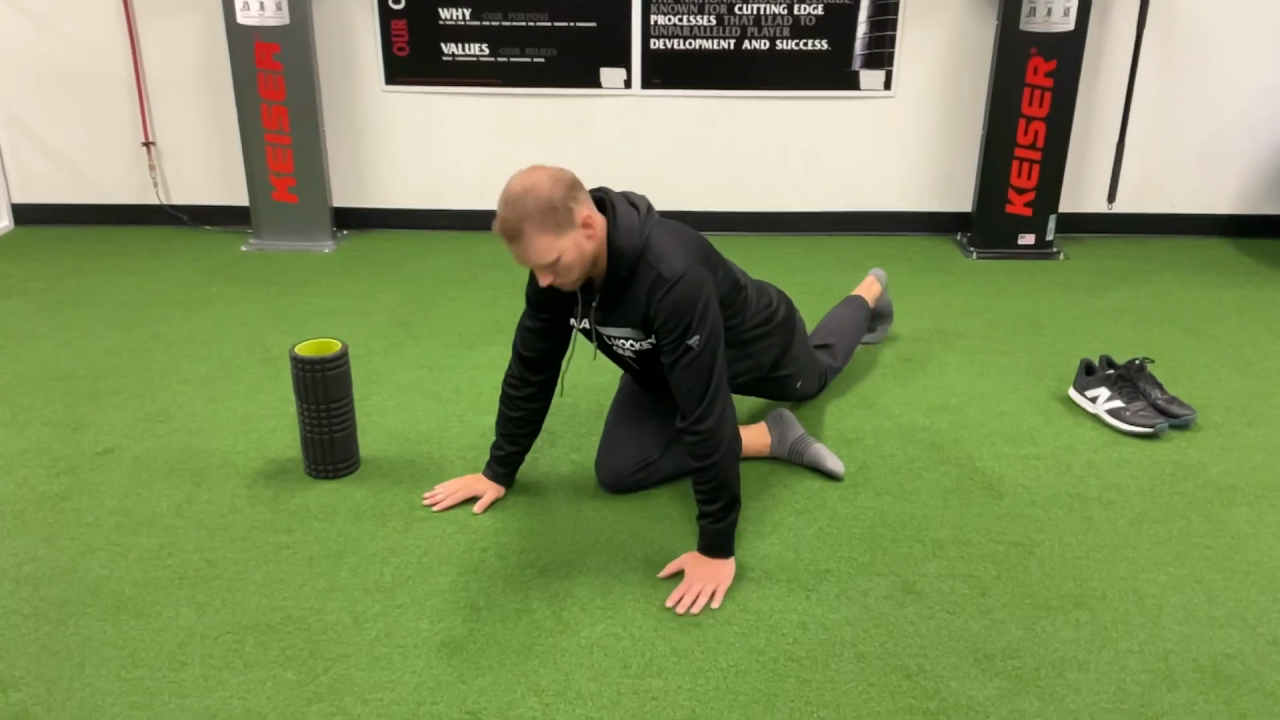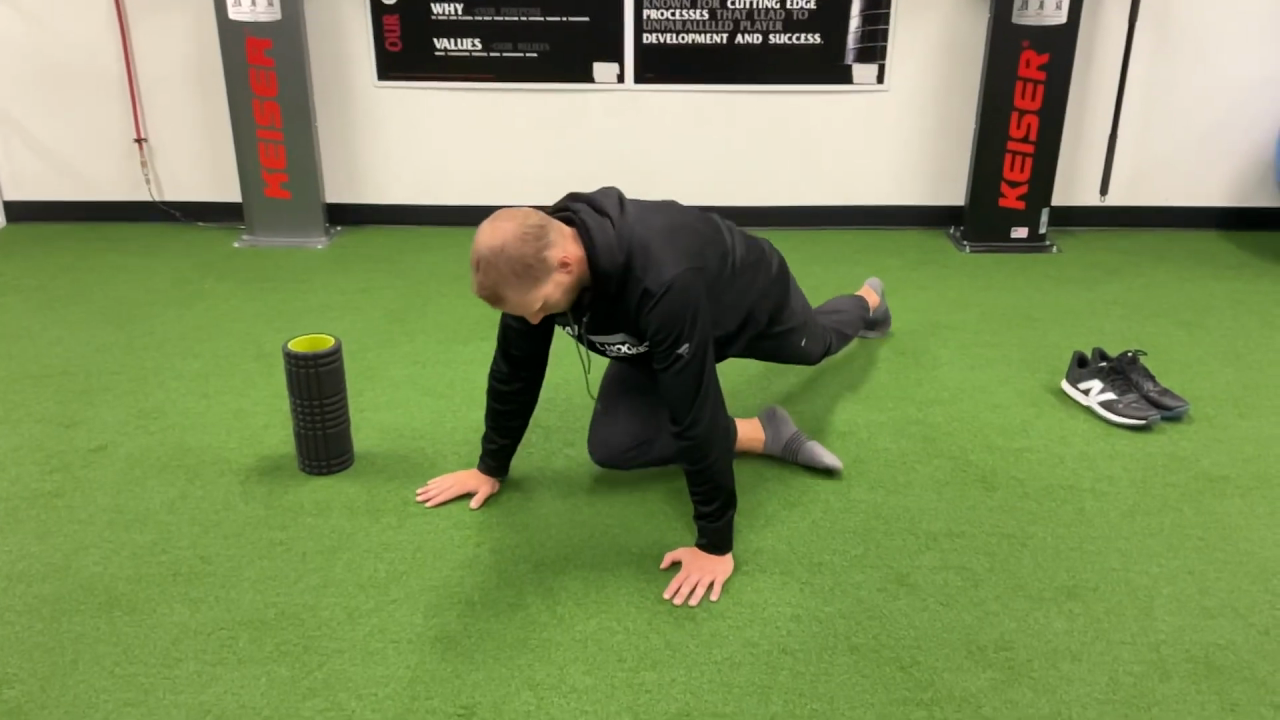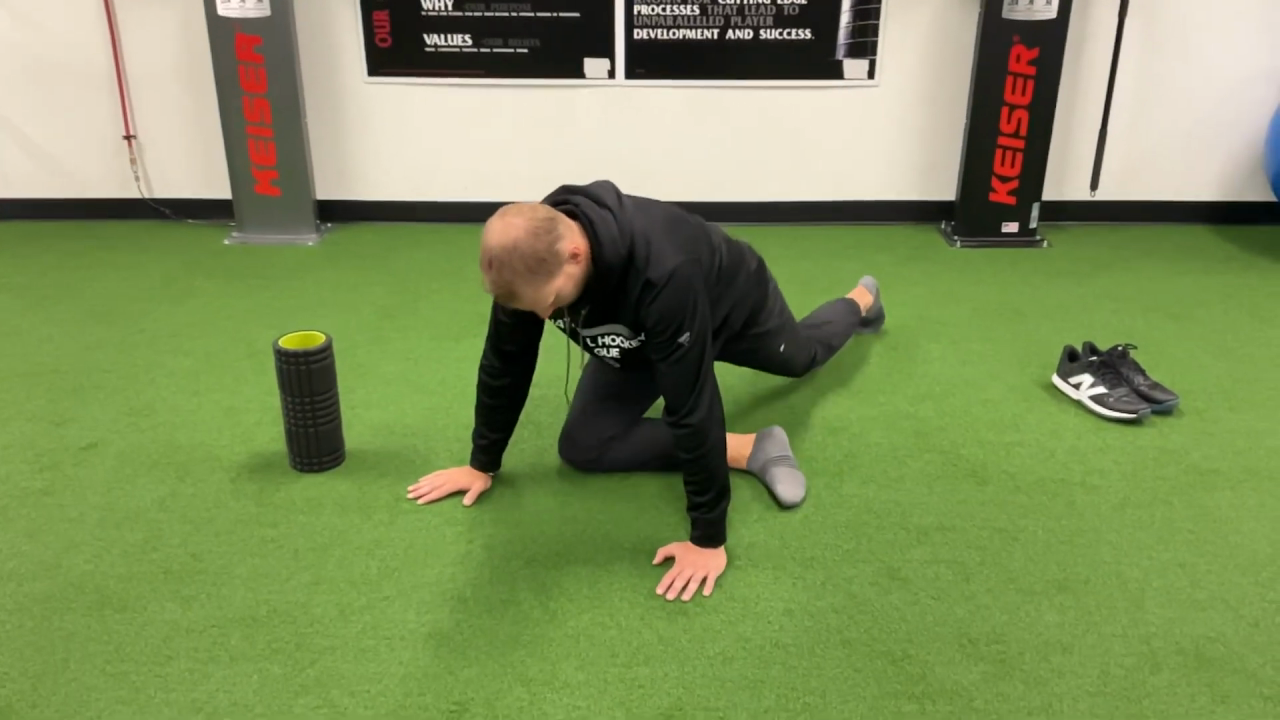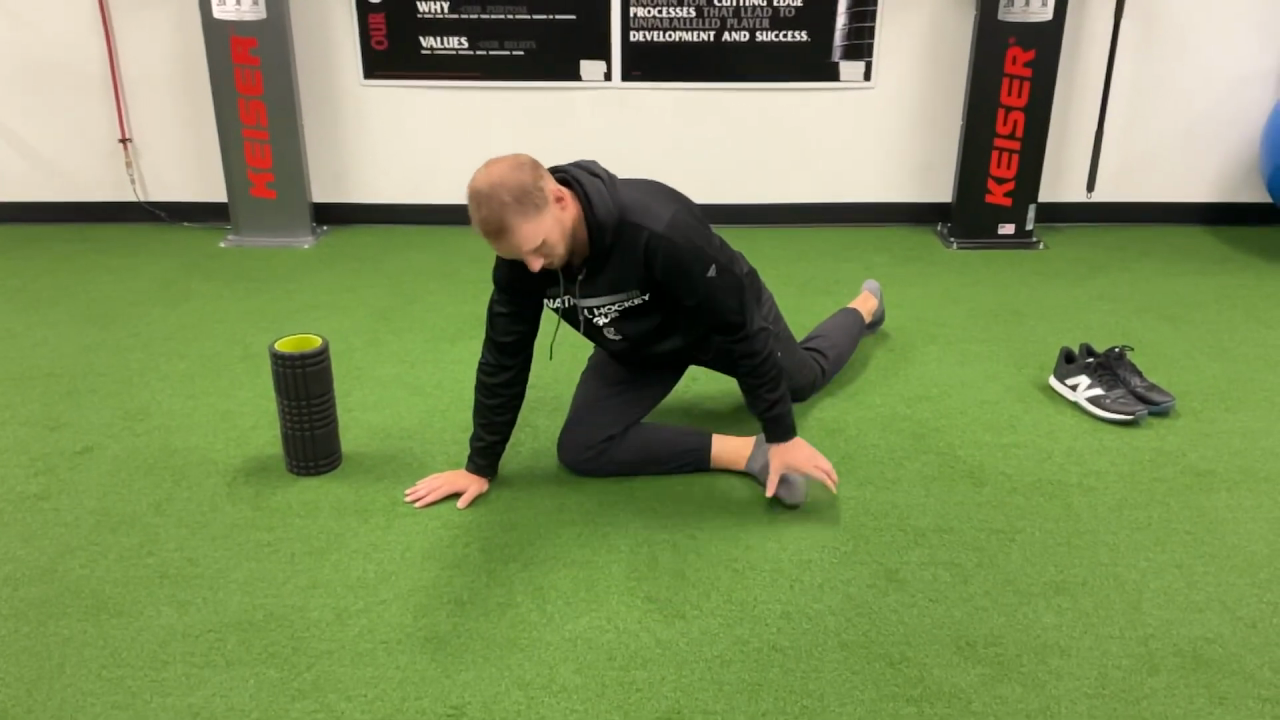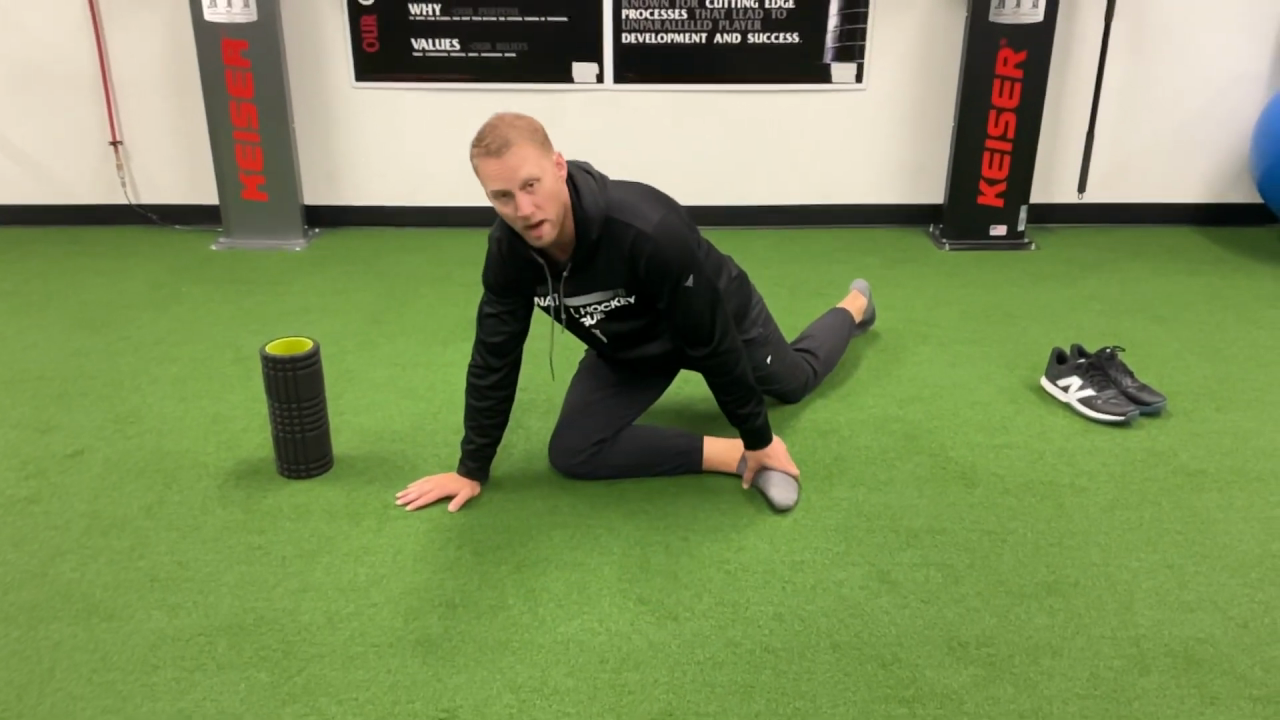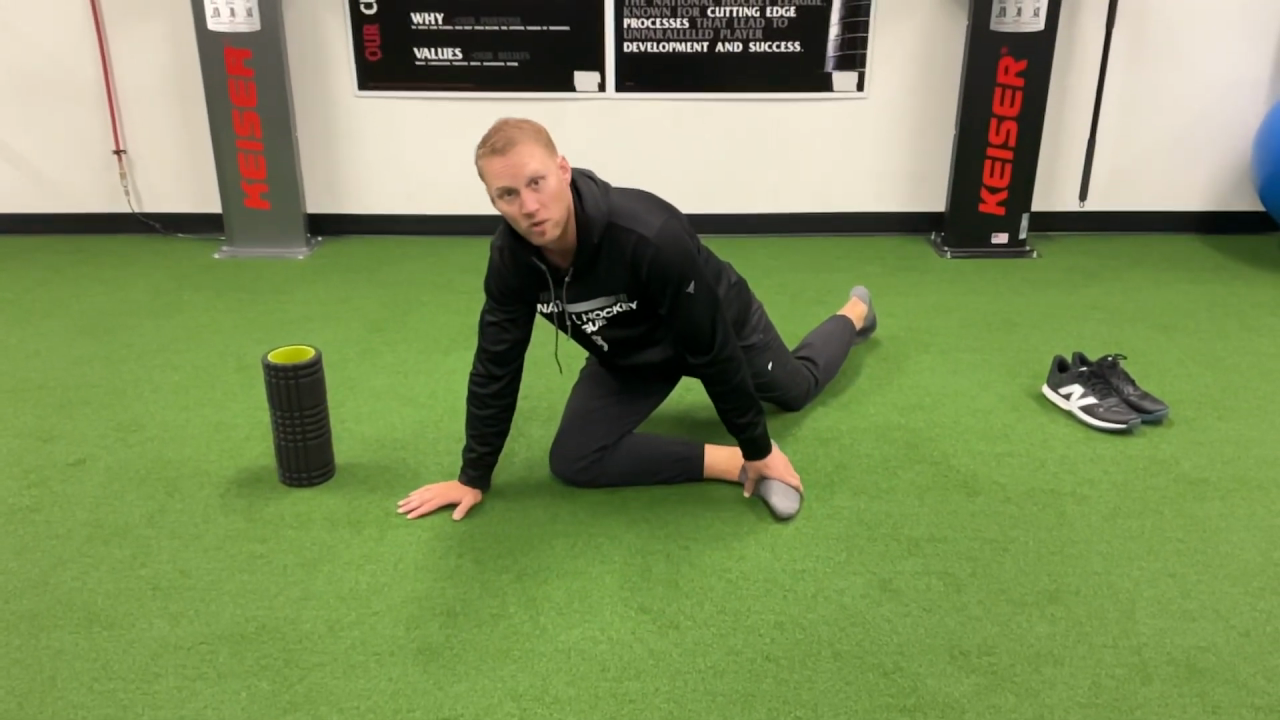
dt=0.5s
person 1, frame 1
left shoulder: (673, 275)
right shoulder: (554, 257)
left elbow: (704, 410)
right elbow: (531, 370)
left wrist: (716, 547)
right wrist: (498, 472)
left hip: (758, 346)
left knee: (817, 371)
right knee: (617, 471)
left ankle: (868, 294)
right ankle: (769, 437)
person 1, frame 2
left shoulder: (663, 280)
right shoulder: (534, 261)
left elbow: (694, 410)
right elbow: (515, 368)
left wrist: (715, 544)
right wrist: (490, 467)
left hip: (753, 295)
left knee: (815, 343)
right knee: (612, 445)
left ankle: (868, 301)
right ankle: (766, 434)
person 1, frame 3
left shoulder: (663, 272)
right shoulder: (531, 258)
left elbow: (691, 403)
right elbow: (505, 364)
left wrist: (707, 537)
right wrist: (482, 464)
left hip: (733, 307)
left knee: (801, 357)
right knee: (582, 447)
left ankle: (860, 300)
right ankle: (749, 450)
person 1, frame 4
left shoulder: (660, 229)
right shoulder: (522, 243)
left elbow: (742, 332)
right elbow: (505, 358)
left wrist: (783, 437)
right wrist: (480, 466)
left hip: (727, 312)
left knee: (802, 378)
right knee: (581, 451)
left ankle: (864, 306)
right ankle: (746, 454)
person 1, frame 5
left shoulder: (648, 230)
right shoulder: (509, 248)
left elbow: (713, 343)
right elbow: (494, 358)
left wrist: (759, 439)
right wrist: (472, 469)
left hip: (720, 318)
right hip: (627, 346)
left knee: (794, 382)
right knee: (571, 453)
left ankle: (853, 305)
right ankle: (732, 457)
person 1, frame 6
left shoulder: (650, 235)
right shoulder: (511, 255)
left elbow: (712, 350)
right elbow: (496, 366)
left wrist: (757, 449)
right wrist: (473, 477)
left hip: (720, 324)
right hip: (628, 354)
left knee: (795, 390)
right knee: (573, 461)
left ankle: (854, 313)
right ankle: (730, 465)
